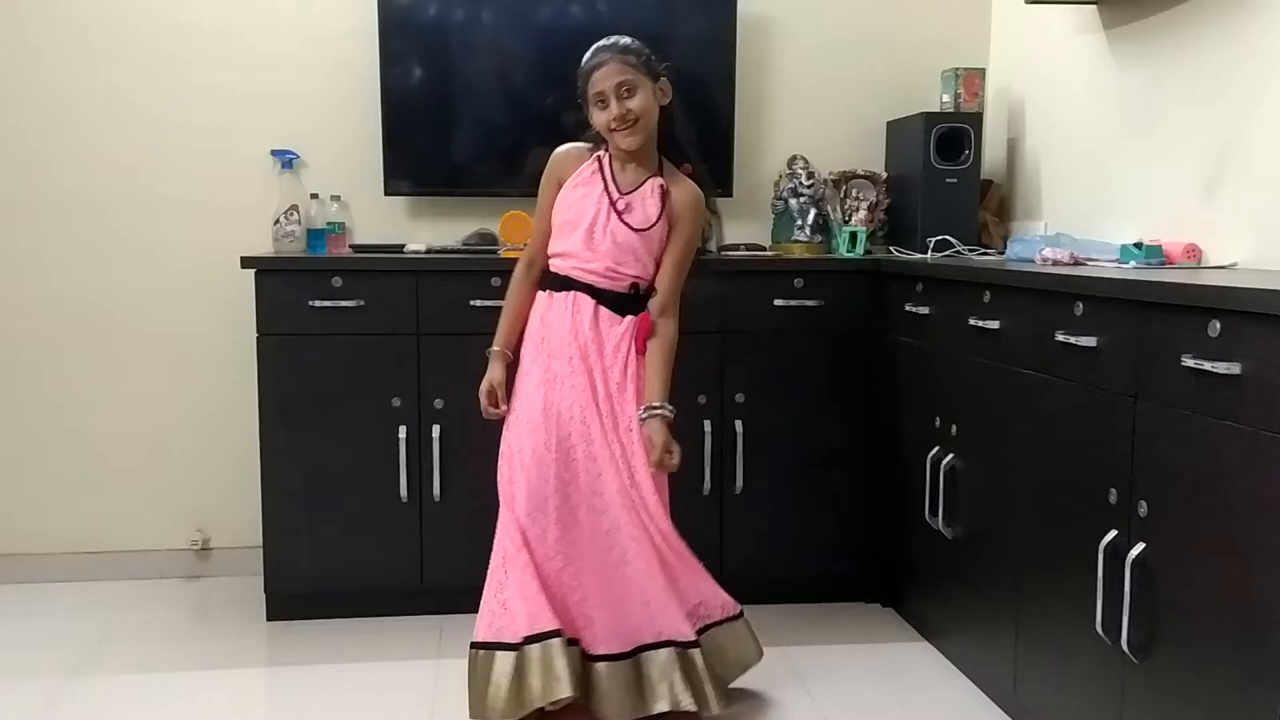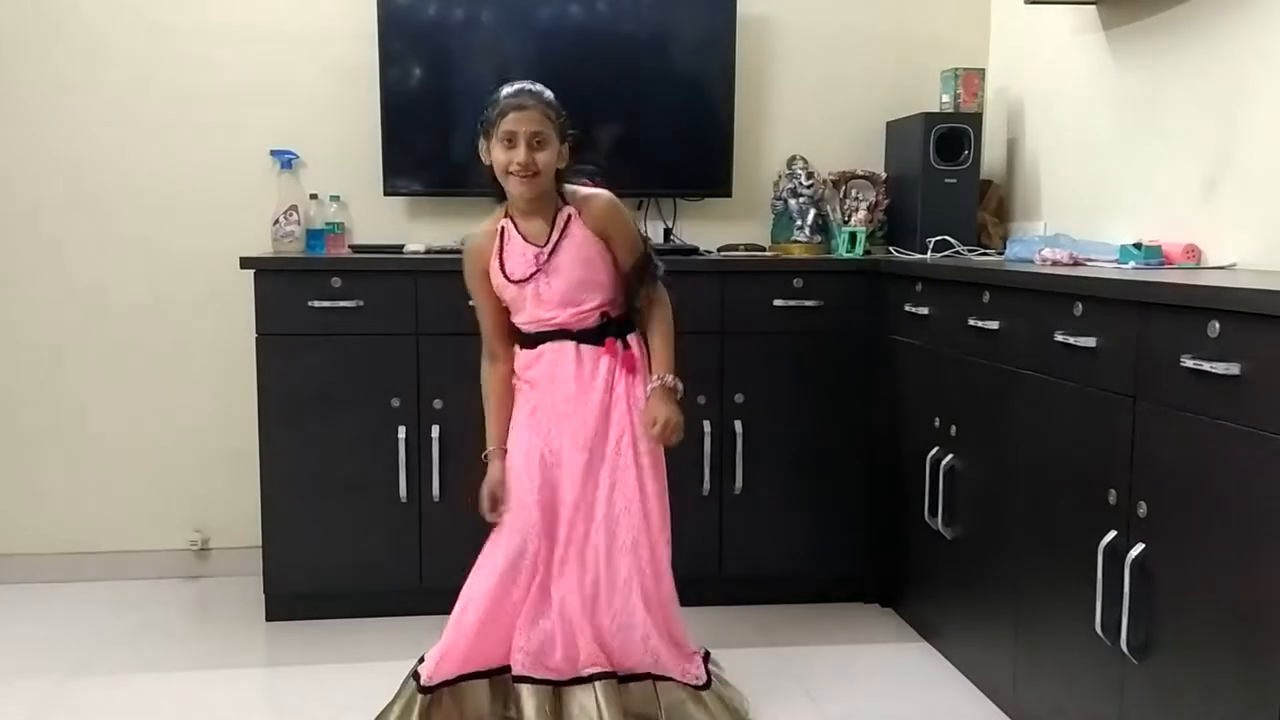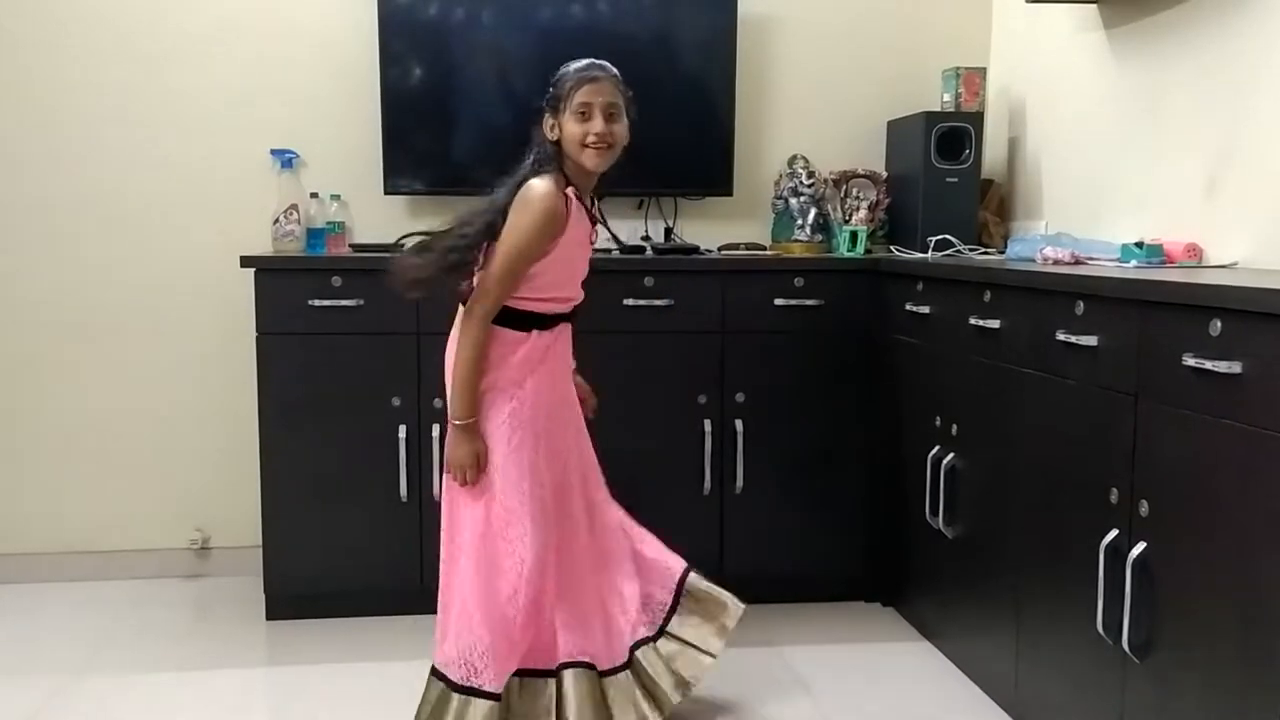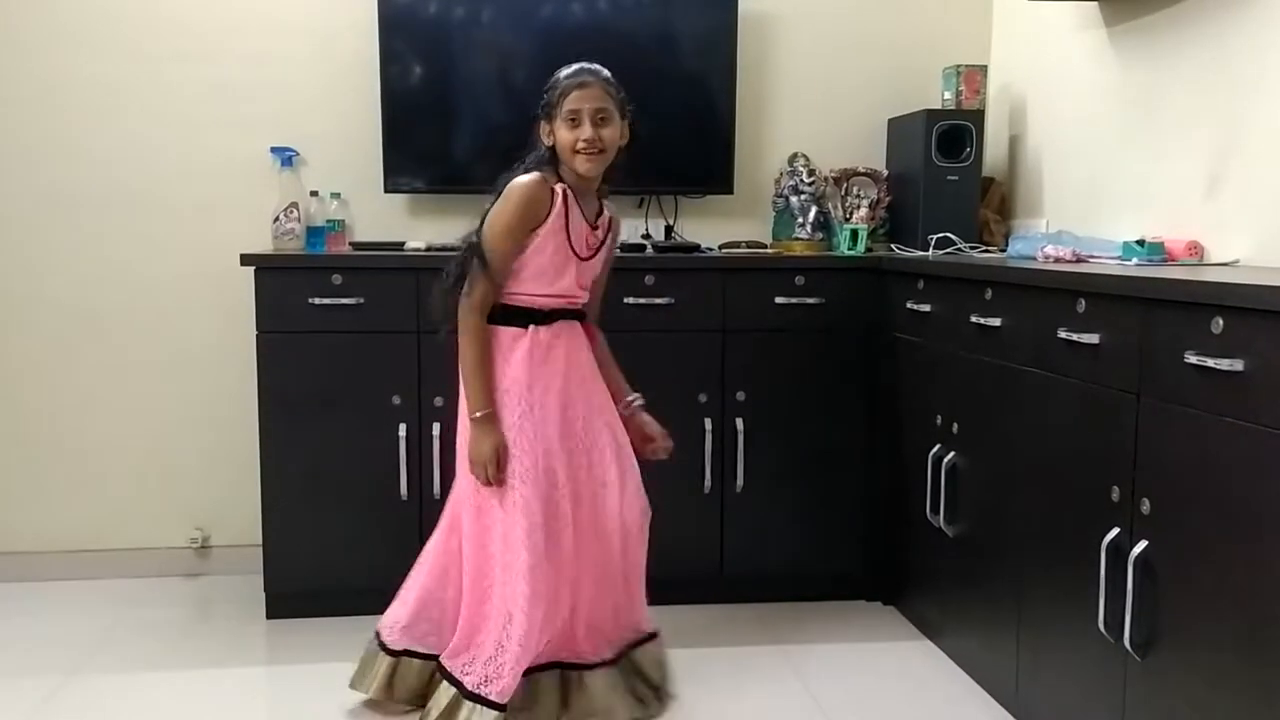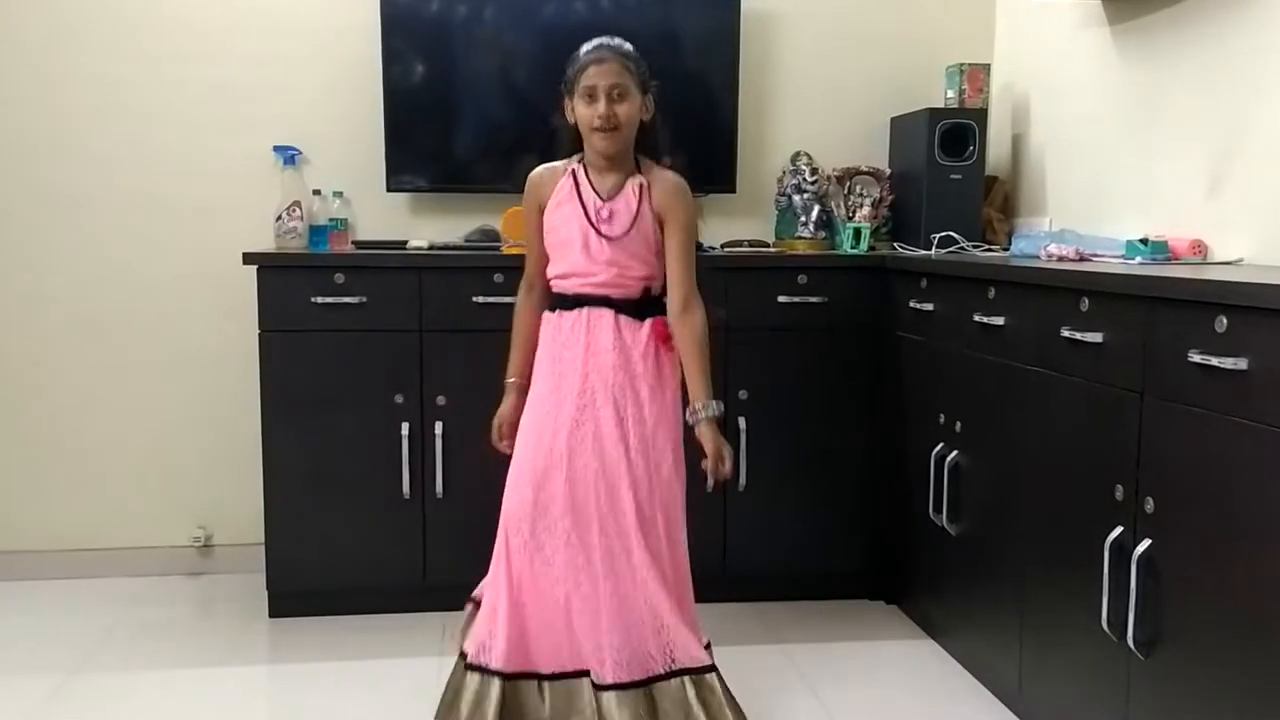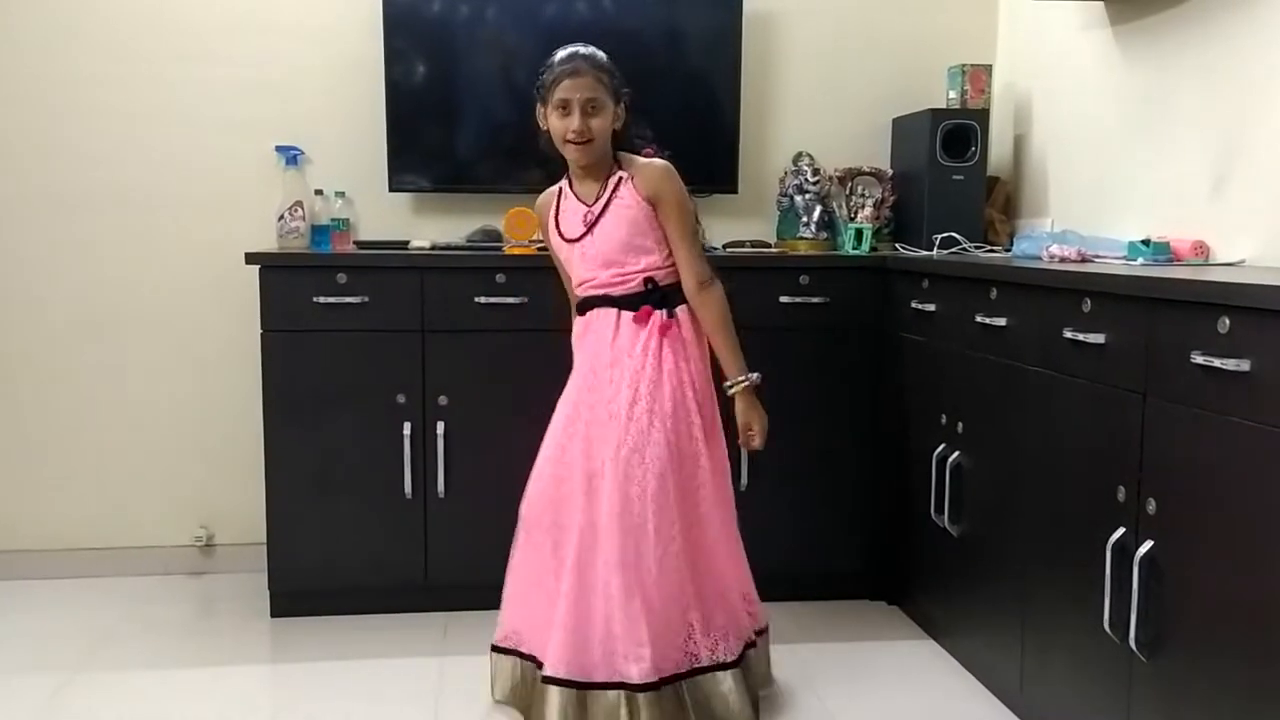
dt=0.4s
person 1, frame 1
left shoulder: (682, 197)
right shoulder: (567, 163)
left elbow: (664, 315)
right elbow: (530, 266)
left wrist: (656, 412)
right wrist: (500, 356)
left hip: (620, 360)
right hip: (551, 352)
left knee: (626, 518)
right knee: (541, 512)
person 1, frame 2
left shoulder: (599, 209)
right shoulder: (484, 246)
left elbow: (653, 296)
right elbow: (497, 354)
left wrist: (663, 390)
right wrist: (497, 453)
left hip: (612, 392)
right hip: (538, 403)
left knee: (619, 555)
right knee: (522, 552)
person 1, frame 3
left shoulder: (583, 196)
right shoulder: (541, 200)
right elbow: (479, 312)
left wrist: (569, 375)
right wrist: (462, 424)
left hip: (543, 367)
right hip: (503, 375)
left knee: (569, 511)
right knee: (511, 535)
person 1, frame 4
left shoulder: (606, 218)
right shoulder: (528, 193)
right elbow: (472, 306)
left wrist: (629, 407)
right wrist: (480, 418)
left hip: (571, 372)
right hip: (511, 375)
left knee: (610, 515)
right knee: (518, 538)
person 1, frame 5
left shoulder: (667, 191)
right shoulder: (546, 182)
left elbow: (683, 307)
right elbow: (534, 290)
left wrist: (703, 414)
right wrist: (515, 389)
left hip: (638, 370)
right hip: (563, 367)
left knee: (639, 528)
right knee: (542, 521)
person 1, frame 6
left shoulder: (654, 178)
right shoulder: (549, 205)
left elbow: (701, 284)
left wrist: (741, 386)
right wrist: (583, 395)
left hip: (659, 359)
right hip: (597, 368)
left knee: (654, 520)
right knee: (566, 514)
